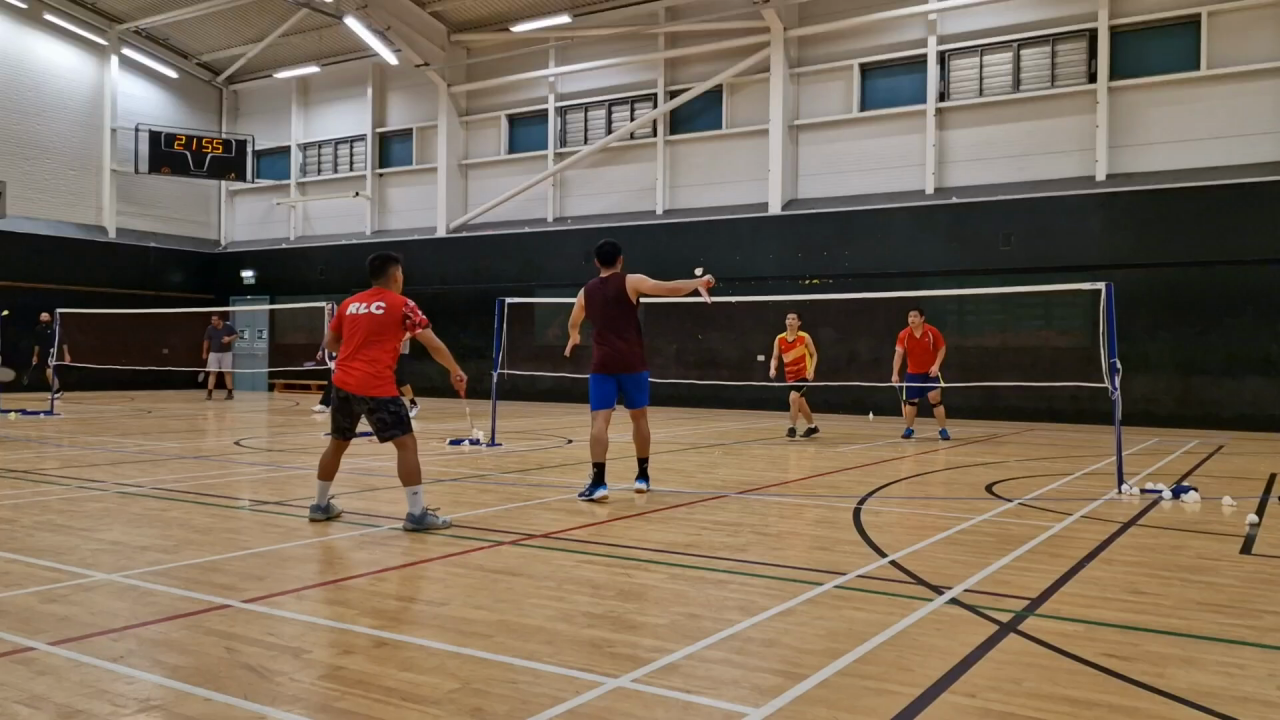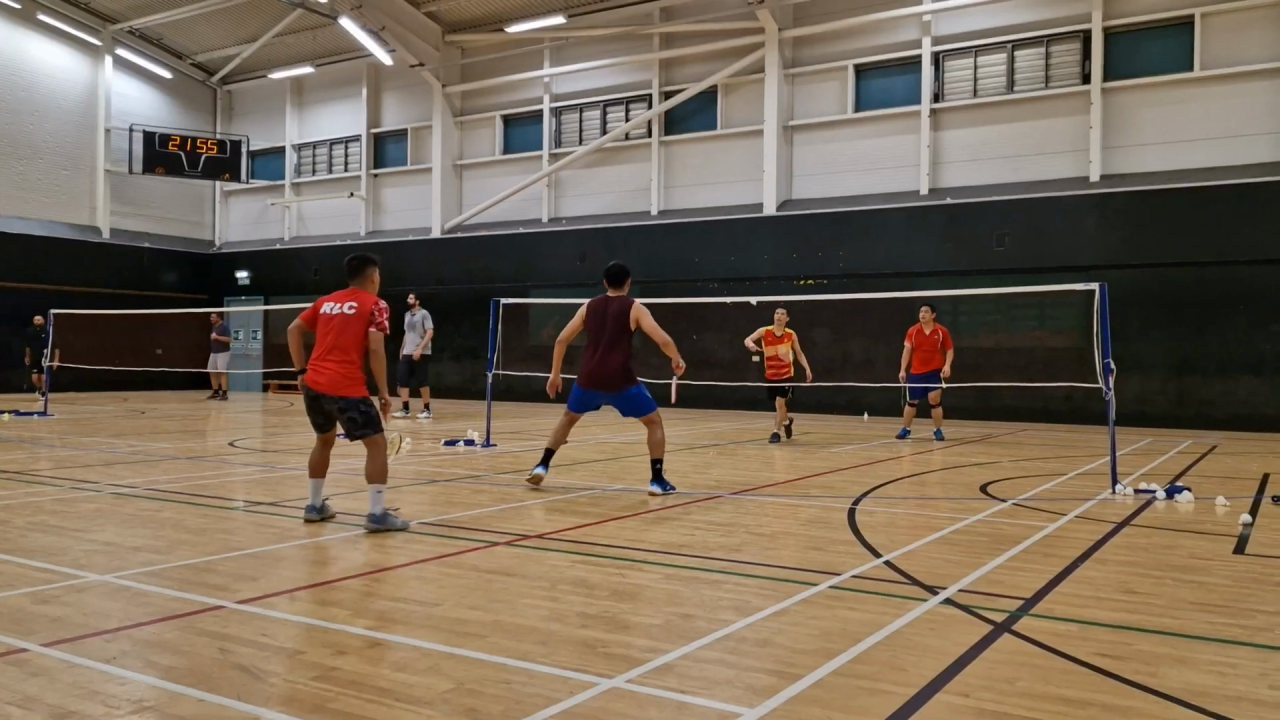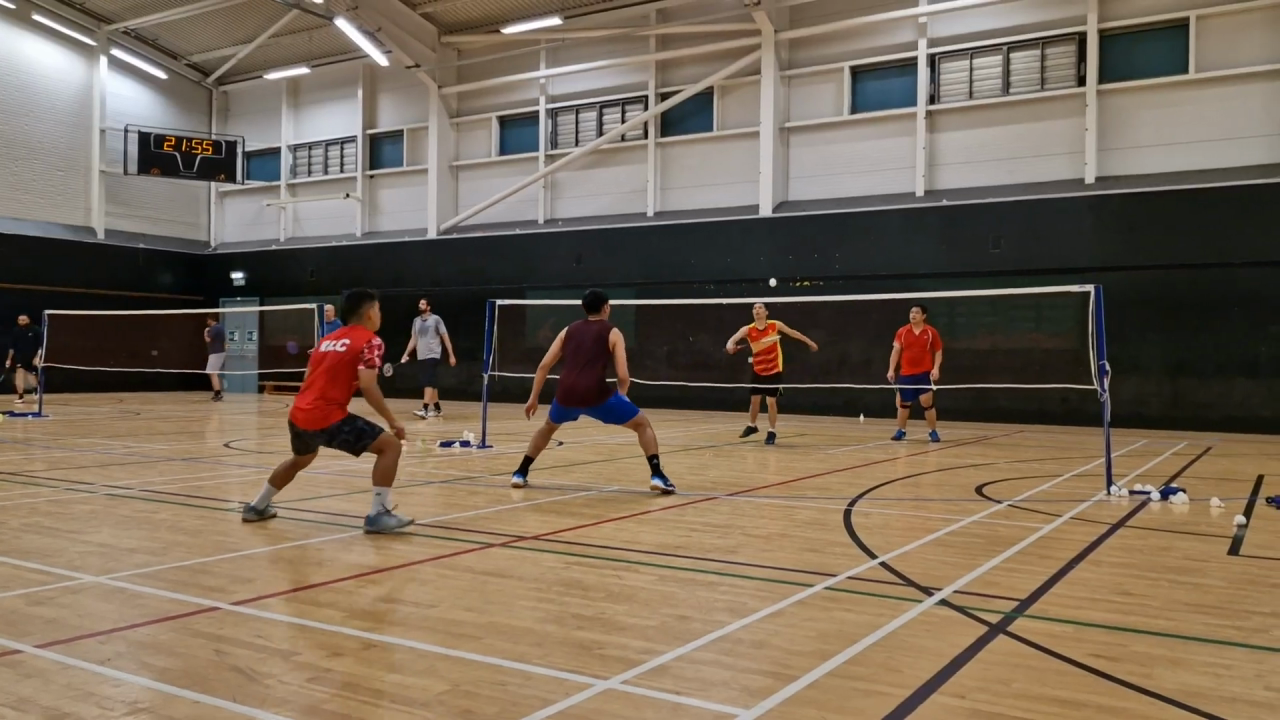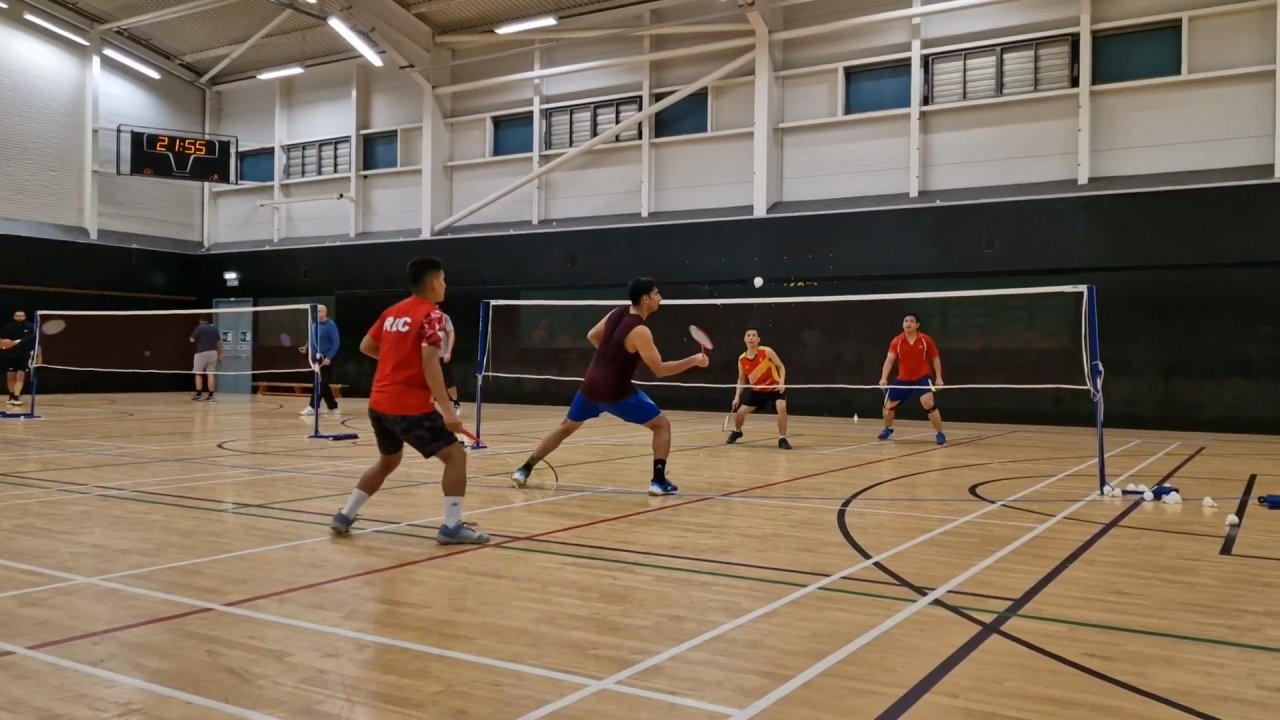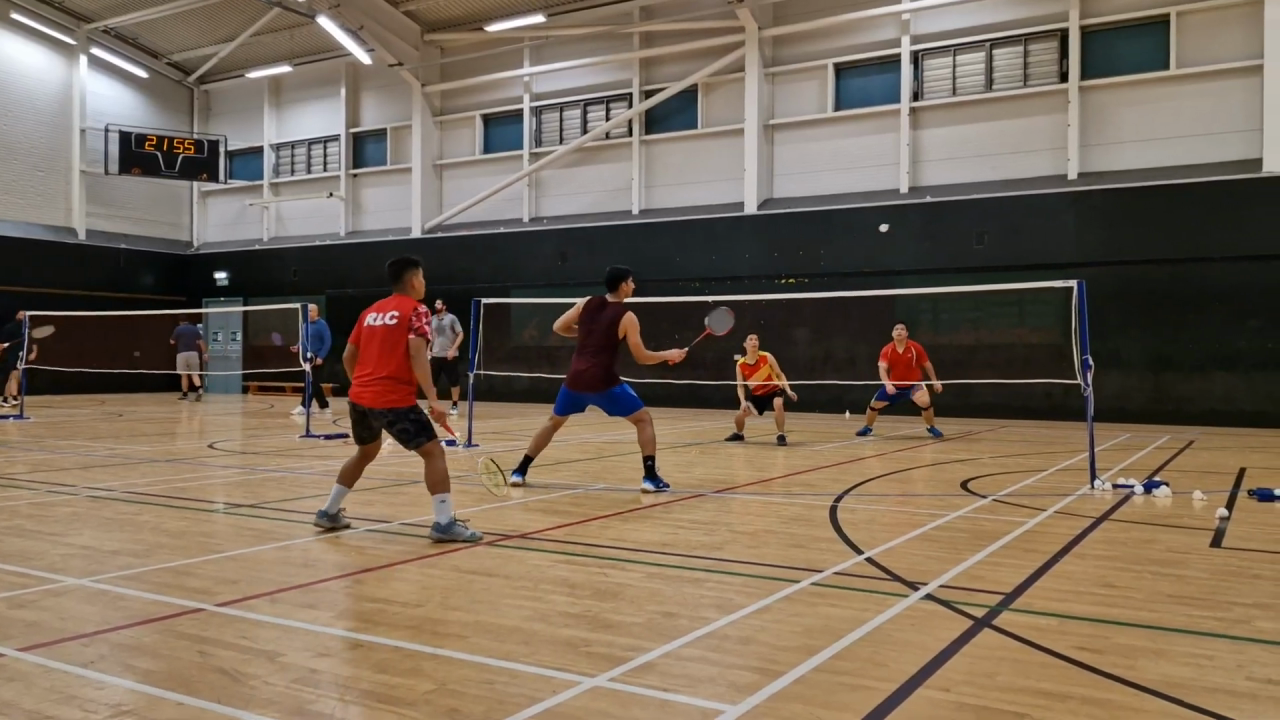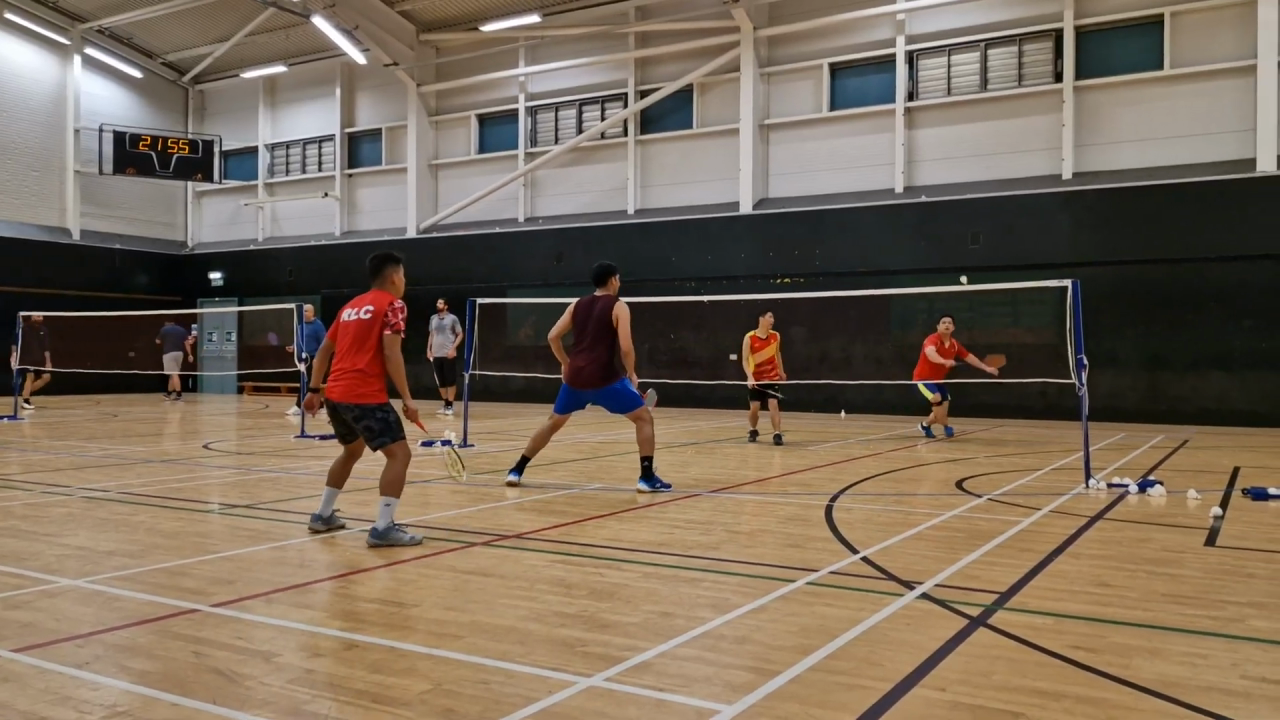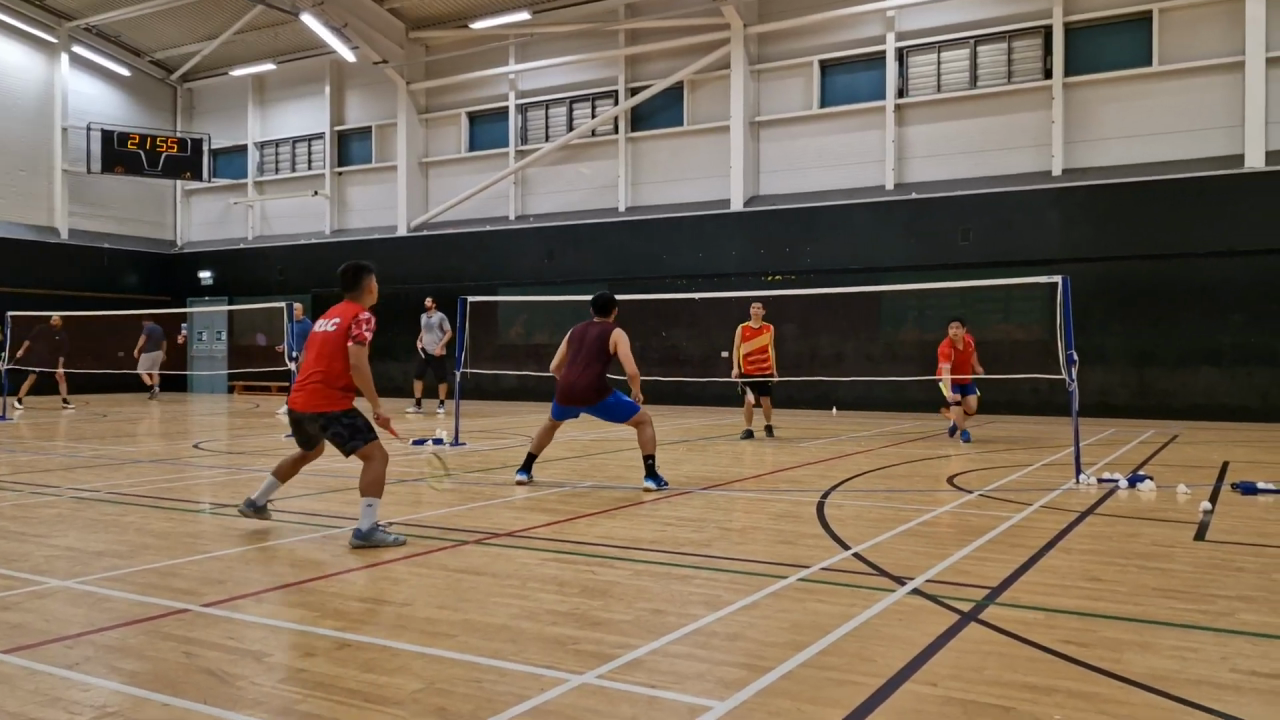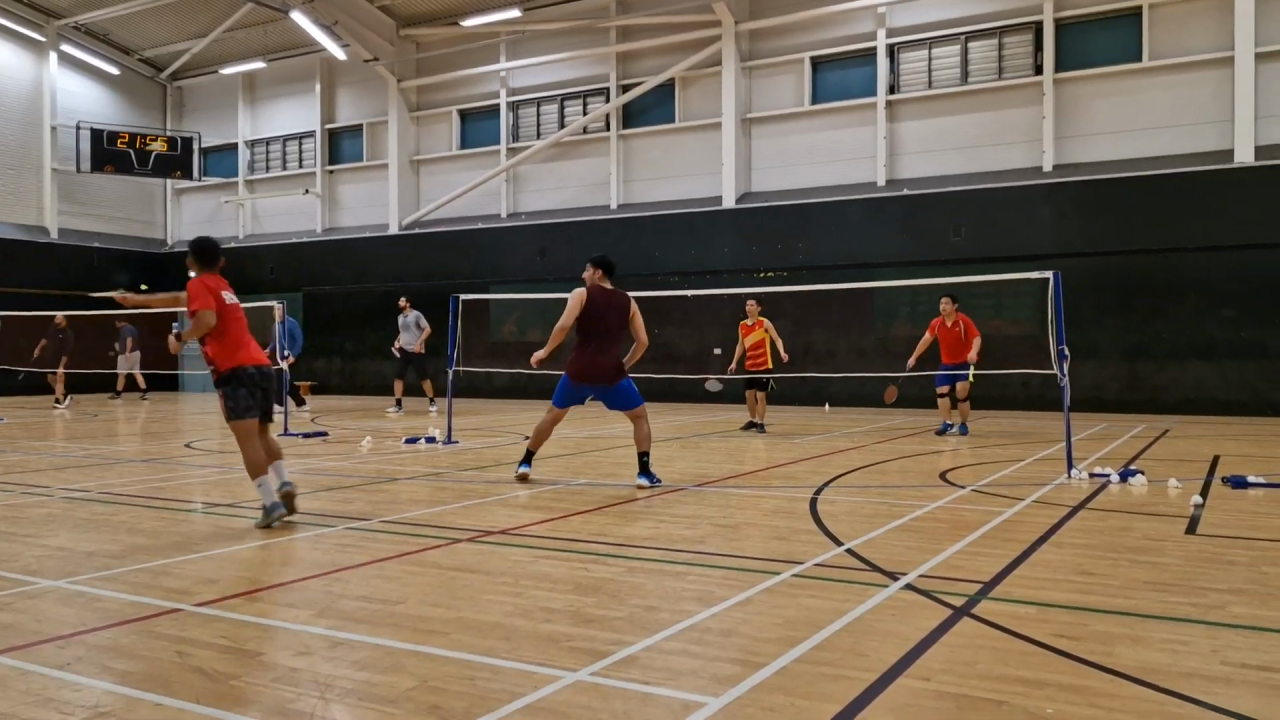
dt=0.4s
person 1, frame 1
left shoulder: (349, 303)
right shoulder: (402, 305)
left elbow: (329, 340)
right elbow: (432, 343)
right wrist: (456, 372)
left hip: (342, 385)
right hip: (377, 388)
left knee: (337, 444)
right knee: (406, 445)
left ankle: (320, 504)
right ankle: (417, 514)
person 1, frame 2
left shoulder: (326, 302)
right shoulder: (375, 305)
left elbow: (293, 331)
right elbow: (376, 350)
left wrist: (302, 372)
right wrist: (384, 392)
left hip: (314, 384)
right hip: (346, 388)
left knee: (325, 441)
right knee: (378, 444)
left ankle: (315, 505)
right ankle: (377, 512)
person 1, frame 3
left shoulder: (329, 339)
right shoulder: (370, 342)
right elbow: (369, 387)
right wrist: (393, 422)
left hip: (300, 415)
right hip: (327, 419)
left knee: (299, 461)
right knee: (390, 446)
left ankle: (256, 507)
right ankle: (378, 514)
person 1, frame 4
left shoulder: (391, 312)
right shoulder: (431, 316)
left elbow: (366, 347)
right elbow: (430, 365)
right wrist: (447, 411)
left hip: (379, 404)
right hip: (410, 407)
left knee: (388, 462)
right knee: (454, 455)
left ankle: (346, 515)
right ankle: (452, 526)
person 1, frame 5
left shoulder: (371, 312)
right shoulder: (416, 310)
left elbow: (348, 356)
right elbow: (418, 358)
right wrist: (433, 401)
left hip: (360, 397)
right hip: (393, 400)
left knee: (366, 452)
right knee: (433, 454)
left ankle: (329, 511)
right ankle: (445, 523)
person 1, frame 6
left shoulder: (352, 306)
right shoulder: (392, 305)
left elbow: (323, 350)
right elbow: (391, 354)
left wrist: (314, 390)
right wrist: (407, 399)
left hip: (335, 393)
right hip: (364, 397)
left knee: (352, 451)
right knee: (399, 454)
left ankle: (323, 515)
right ankle: (383, 527)
person 1, frame 7
left shoulder: (330, 316)
right shoulder: (362, 316)
right elbow: (357, 365)
right wrist: (377, 406)
left hip: (300, 403)
right hip: (330, 406)
left knee: (307, 453)
right knee: (376, 457)
left ankle: (257, 502)
right ankle: (366, 529)
person 1, frame 8
left shoulder: (199, 285)
right shoulder: (218, 284)
left elbow: (206, 320)
right elbow: (179, 299)
left wrist: (180, 338)
right wrist: (138, 301)
left hip: (236, 370)
right hip: (260, 366)
left knee: (247, 440)
right knee: (261, 435)
left ankle: (271, 505)
right ankle: (284, 485)
person 2, frame 1
left shoulder: (586, 291)
right shoulder: (631, 281)
left elbow: (573, 323)
right elbow: (668, 289)
left wrist: (573, 338)
right wrist: (699, 282)
left hip: (603, 365)
right hip: (632, 363)
left knee: (600, 421)
right knee: (639, 418)
left ankle: (598, 482)
right ankle: (642, 476)
person 2, frame 2
left shoulder: (589, 306)
right shoulder: (635, 308)
left elbow: (562, 340)
right elbow: (663, 340)
left wrist: (555, 373)
right wrist: (677, 359)
left hip: (589, 379)
right hip: (620, 380)
left knee: (568, 419)
right knee: (654, 423)
left ankle: (542, 465)
right ankle: (658, 480)
person 2, frame 3
left shoulder: (569, 331)
right shoulder: (613, 333)
left elbow: (544, 365)
right elbow: (623, 375)
left wrist: (534, 398)
right wrist: (622, 393)
left hip: (566, 394)
right hip: (596, 394)
left knee: (548, 427)
right knee: (642, 424)
left ankle: (521, 473)
right ankle: (658, 476)
person 2, frame 4
left shoulder: (616, 313)
right shoulder: (640, 331)
left elbow: (592, 336)
right elbow: (659, 370)
right wrist: (694, 361)
left hip: (590, 387)
right hip: (617, 392)
left knee: (566, 428)
right knee: (661, 425)
left ankle: (524, 470)
right ankle: (659, 481)
person 2, frame 5
left shoulder: (587, 303)
right shoulder: (627, 317)
left elbow: (558, 327)
right elbow: (642, 357)
right wrist: (669, 355)
left hip: (575, 378)
right hip: (604, 382)
left knee: (554, 422)
right knee: (644, 421)
left ankle: (520, 472)
right ankle: (650, 477)
person 2, frame 6
left shoulder: (577, 305)
right shoulder: (619, 307)
left elbow: (553, 337)
right elbow: (626, 348)
left wrist: (566, 363)
right wrist: (631, 373)
left hip: (575, 377)
right hip: (605, 378)
left knee: (554, 423)
right knee: (644, 418)
left ankle: (517, 471)
right ankle: (647, 477)
person 2, frame 7
left shoulder: (575, 331)
right shoulder: (616, 334)
left elbow: (555, 367)
right elbow: (632, 372)
right wrist: (637, 393)
left hip: (565, 393)
right hip: (595, 393)
left knee: (552, 423)
right knee: (644, 420)
left ankle: (524, 470)
right ankle: (651, 476)
person 2, frame 8
left shoulder: (581, 294)
right shoulder: (627, 302)
left elbow: (564, 325)
right elbow: (643, 341)
left wrist: (544, 351)
right wrist: (626, 363)
left hip: (579, 372)
right hip: (612, 373)
left knee: (552, 415)
right knee: (640, 416)
left ankle: (525, 464)
right ankle: (644, 472)
